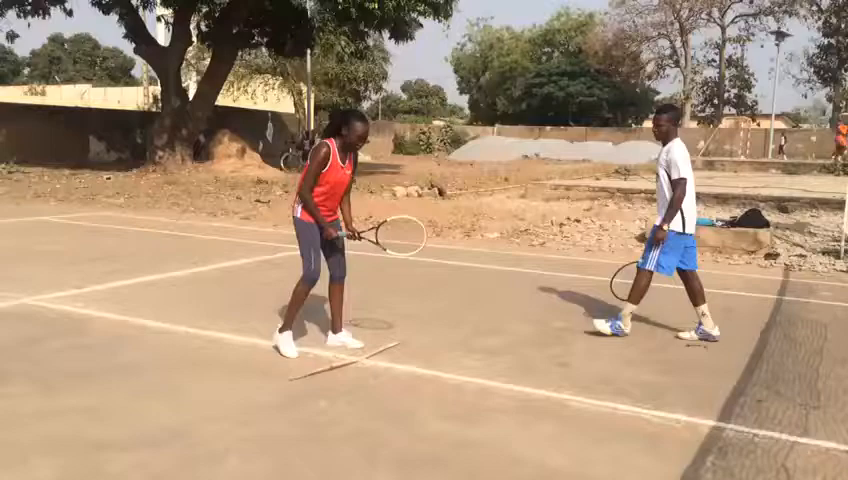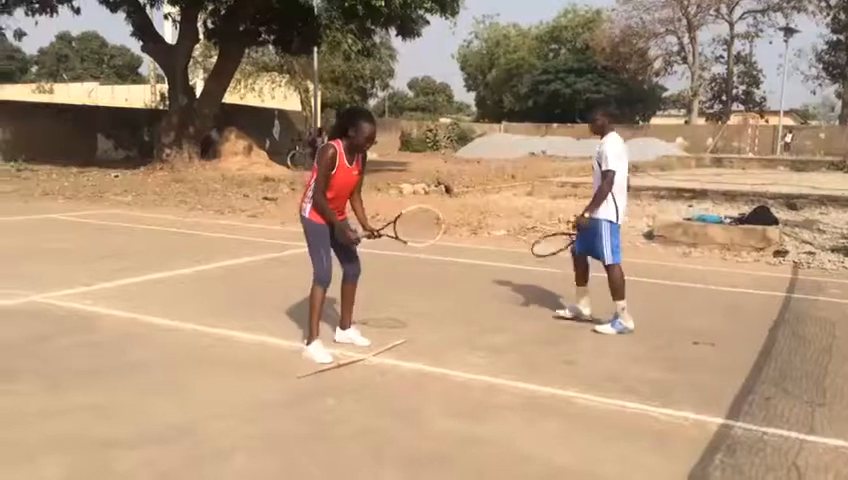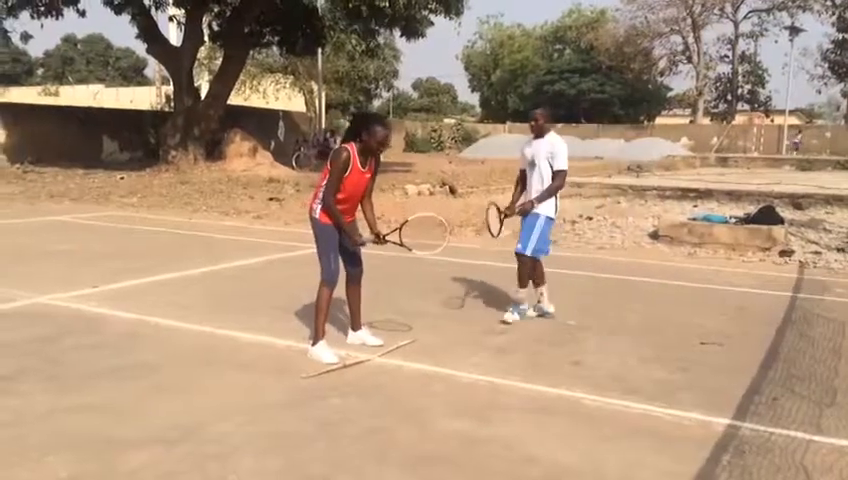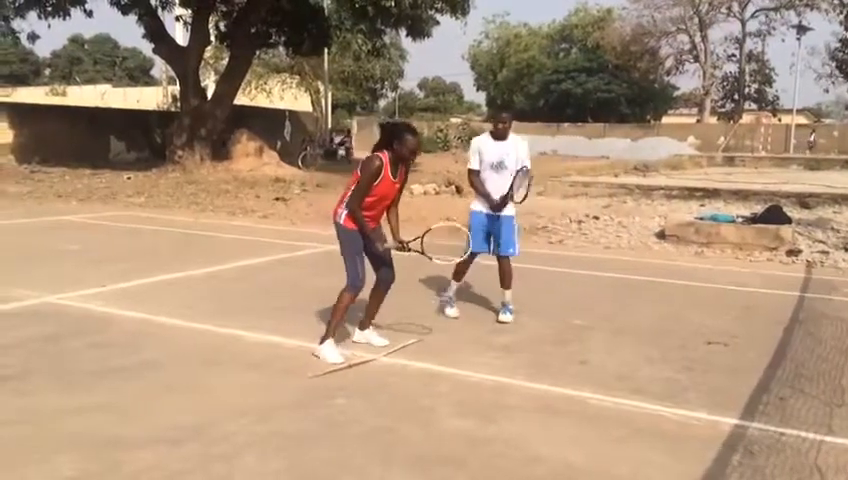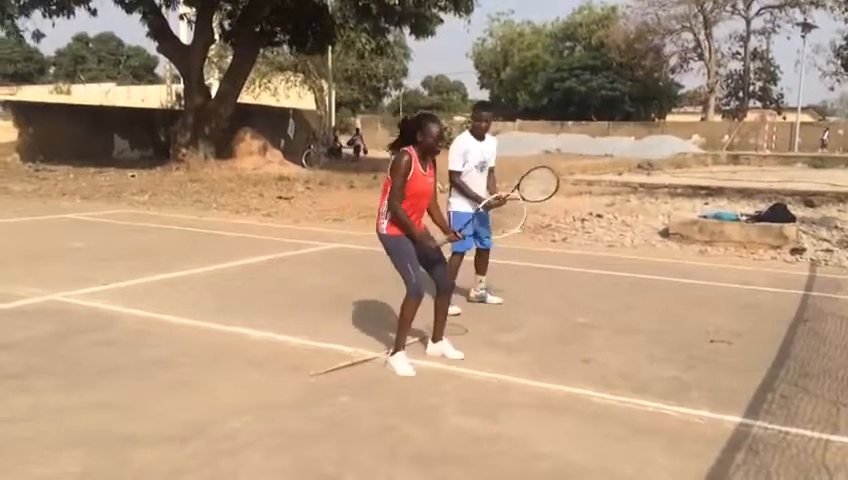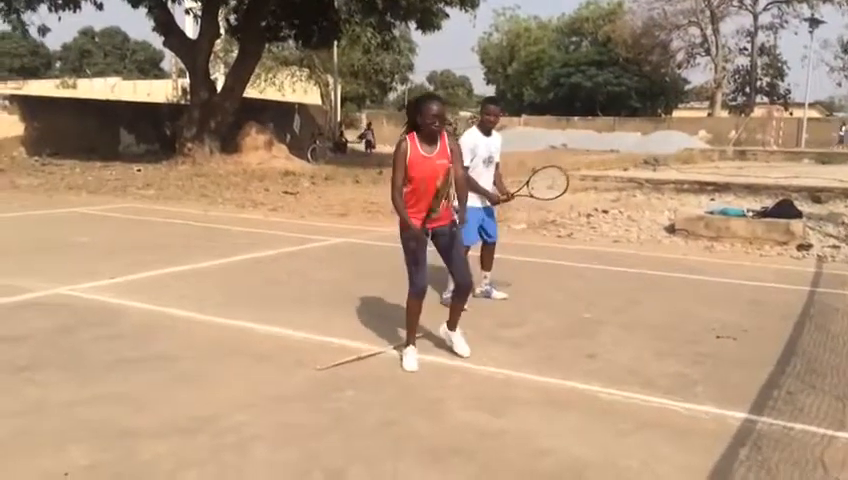
dt=0.5s
person 1, frame 1
left shoulder: (352, 156)
right shoulder: (324, 150)
left elbow: (344, 194)
right elbow: (304, 192)
left wrist: (349, 225)
right wrist: (324, 226)
left hip: (330, 218)
right hip: (307, 216)
left knee: (339, 272)
right knee: (312, 273)
left ankle: (336, 332)
right ankle: (284, 331)
person 1, frame 2
left shoulder: (361, 157)
right shoulder: (330, 152)
left elbow: (355, 194)
right elbow: (318, 197)
left wrist: (365, 225)
right wrist: (343, 230)
left hip: (338, 217)
right hip: (315, 216)
left knee: (353, 269)
right knee: (323, 275)
left ankle: (345, 328)
right ankle: (312, 342)
person 1, frame 3
left shoulder: (374, 160)
right shoulder: (344, 155)
left elbow: (366, 197)
right elbow: (327, 199)
left wrist: (374, 229)
right wrist: (350, 232)
left hip: (347, 218)
right hip: (325, 216)
left knee: (355, 271)
right knee: (330, 275)
left ankle: (356, 329)
right ankle: (317, 342)
person 1, frame 4
left shoulder: (404, 168)
right shoulder: (376, 164)
left elbow: (392, 205)
right elbow: (353, 205)
left wrist: (396, 237)
right wrist: (374, 239)
left hip: (371, 224)
right hip: (349, 222)
left knee: (387, 276)
right knee: (356, 281)
left ankle: (364, 329)
right ankle: (326, 342)
person 1, frame 5
left shoulder: (431, 162)
right shoulder: (404, 159)
left elbow: (431, 202)
right elbow: (394, 205)
left wrist: (447, 229)
right wrist: (420, 237)
left hip: (417, 230)
right hip: (393, 231)
left knee: (446, 283)
right knee: (416, 288)
left ankle: (437, 341)
right ankle: (397, 353)
person 1, frame 6
left shoulder: (450, 144)
right shoulder: (405, 145)
left elbow: (460, 180)
right elbow: (396, 191)
left wrist: (461, 208)
right wrist: (409, 225)
left hip: (444, 222)
right hip: (413, 224)
left knee: (464, 281)
right knee: (418, 285)
left ankle: (451, 328)
right ankle: (410, 346)
person 2, frame 1
left shoulder: (674, 152)
right shoulder: (670, 150)
left elbow: (679, 193)
left wrist: (664, 226)
left hip: (672, 223)
right hip: (681, 223)
left knee: (646, 268)
right knee: (686, 272)
left ankle: (622, 322)
right ankle: (708, 327)
person 2, frame 2
left shoulder: (609, 145)
right shoulder: (613, 142)
left elbow: (607, 184)
left wrist: (586, 213)
left hip: (605, 213)
right hip: (601, 212)
left knee: (610, 263)
right knee: (579, 253)
left ankle: (623, 318)
right ankle: (582, 306)
person 2, frame 3
left shoulder: (557, 144)
right shoulder: (528, 145)
left elbow: (559, 181)
left wrist: (533, 202)
right wrist: (513, 202)
left hip: (543, 209)
right hip: (528, 208)
left knee: (524, 253)
right knee: (531, 257)
left ankle: (520, 304)
right ankle: (543, 303)
person 2, frame 4
left shoulder: (520, 145)
right shoulder: (478, 142)
right elbow: (473, 176)
left wrist: (506, 198)
right wrist: (489, 198)
left hip: (505, 210)
right hip: (481, 208)
left knee: (504, 256)
right knee: (471, 253)
left ankle: (507, 304)
right ankle: (449, 295)
person 2, frame 5
left shoulder: (492, 142)
right shoulder: (461, 143)
right elbow: (454, 179)
left wrist: (494, 196)
right wrist: (479, 199)
left hip: (481, 207)
right hip: (462, 207)
left knee: (485, 247)
right knee: (459, 250)
left ankle: (478, 290)
person 2, frame 6
left shoulder: (497, 138)
right shoulder: (469, 138)
right elbow: (462, 174)
left wrist: (502, 189)
right wrist: (487, 193)
left hip: (486, 202)
right hip: (469, 202)
left knee: (490, 241)
right knee: (465, 245)
left ankle: (484, 286)
right ankle: (450, 291)
